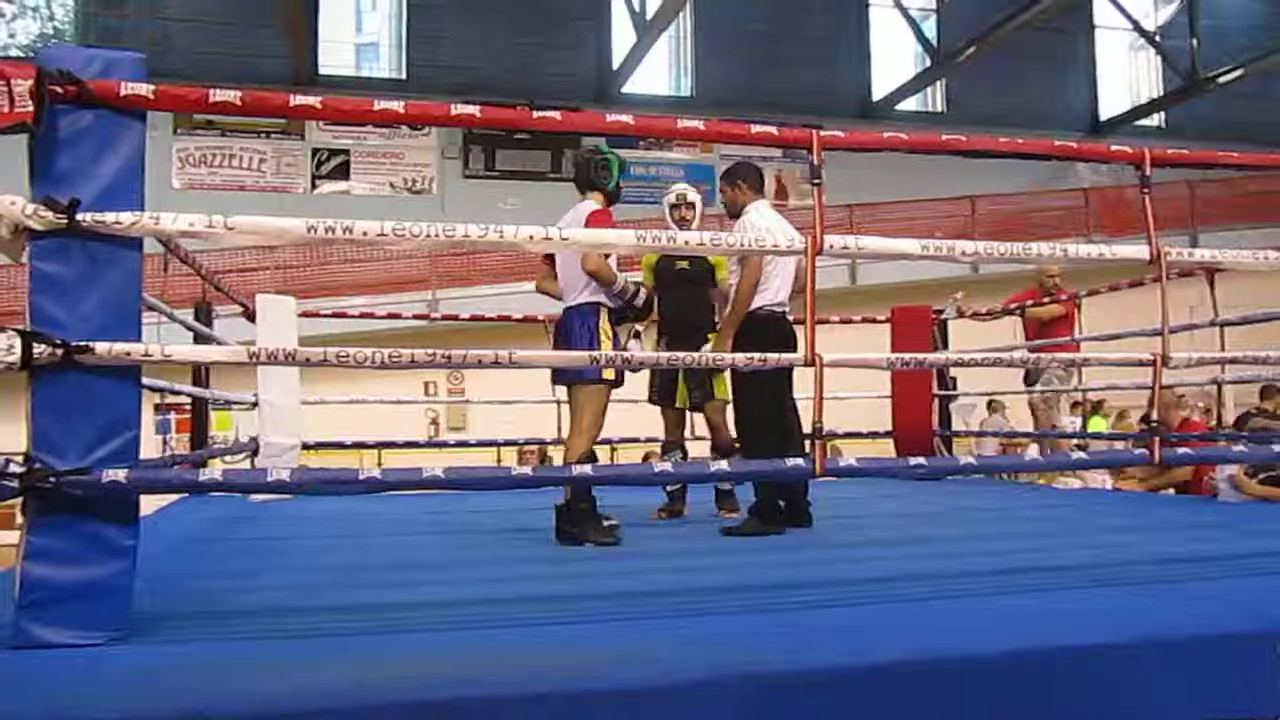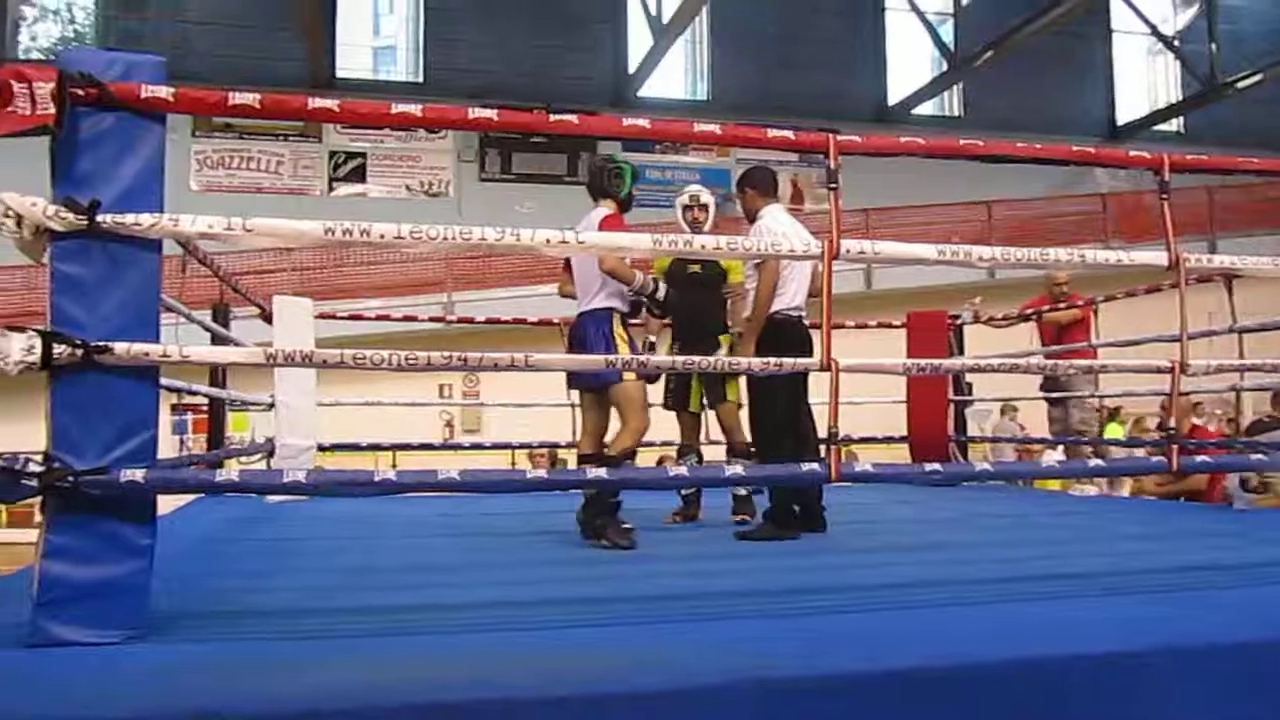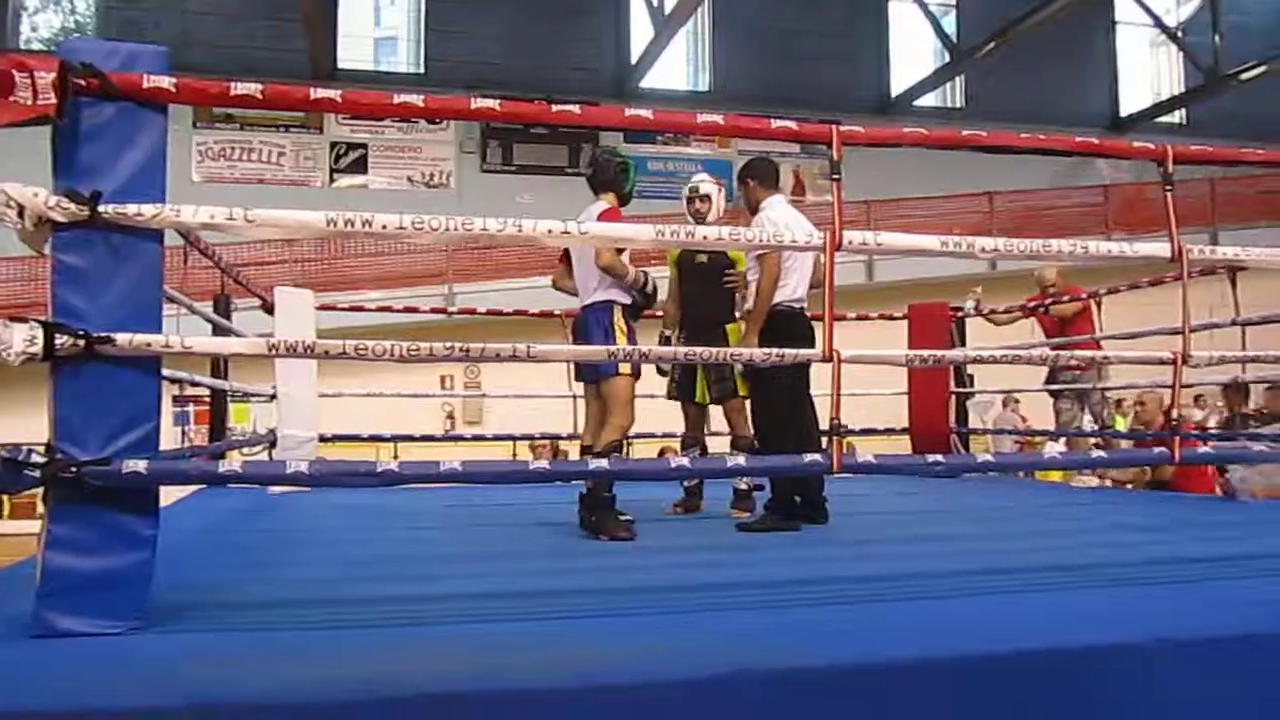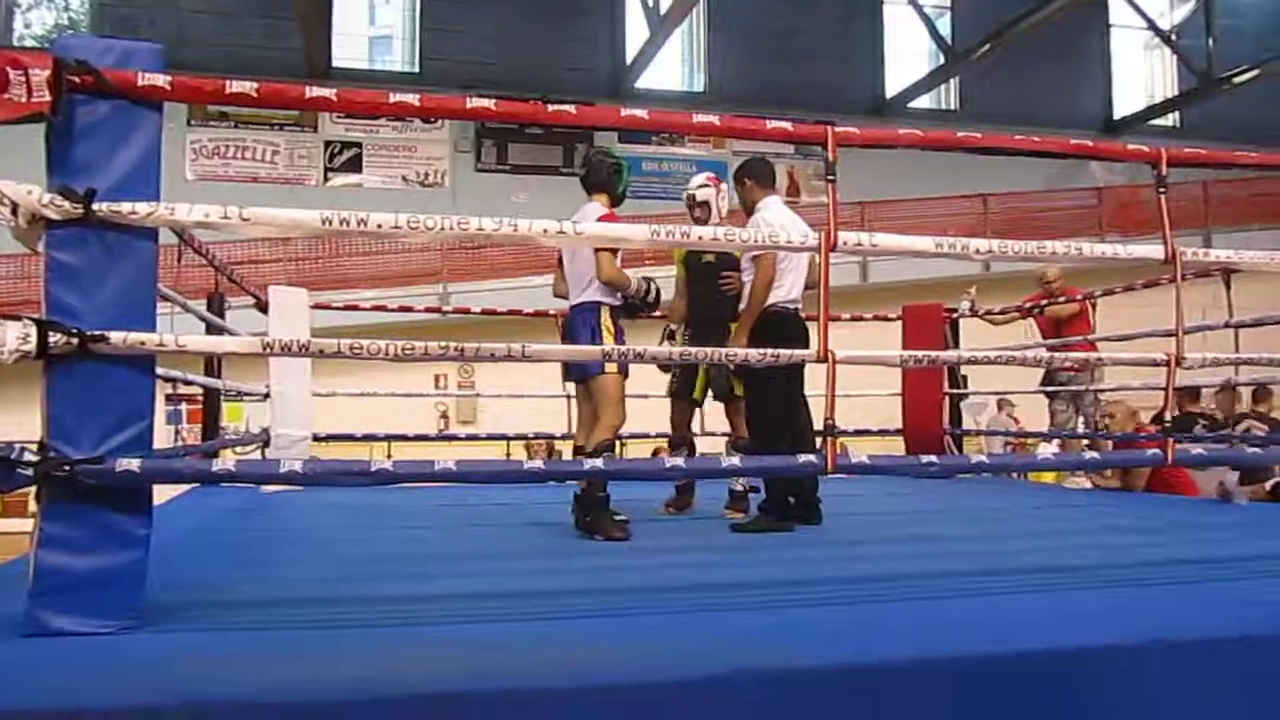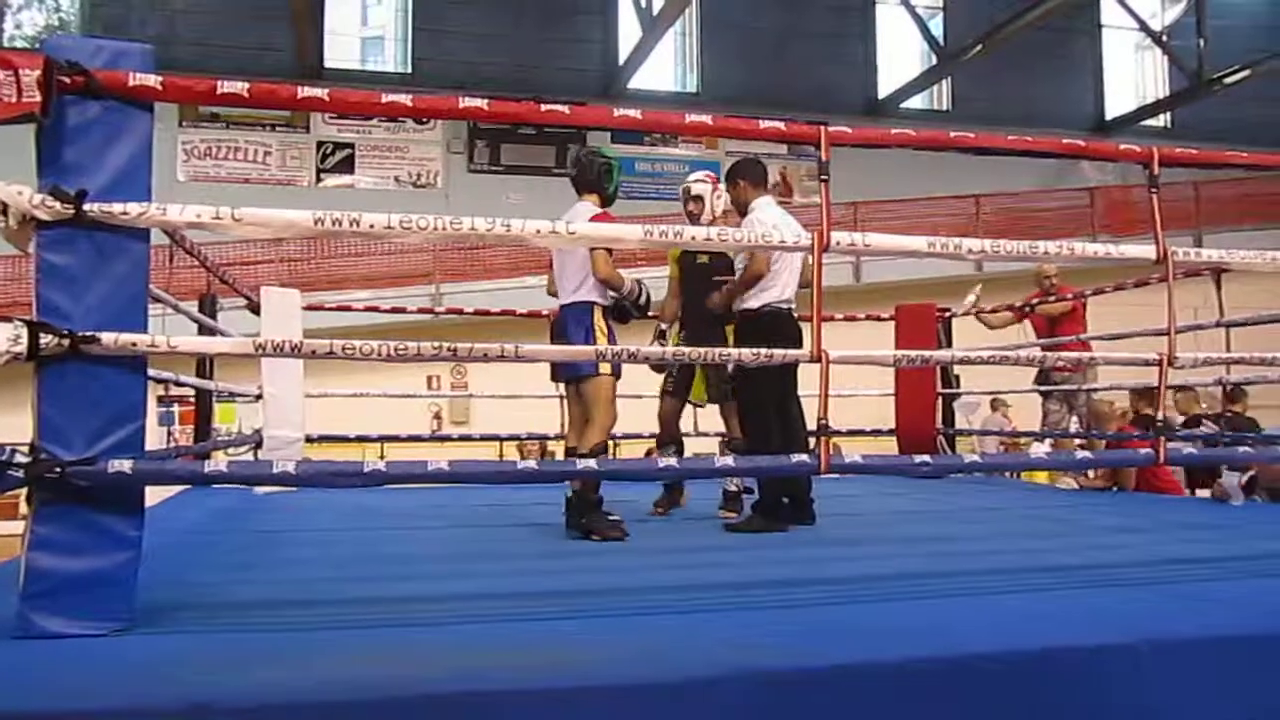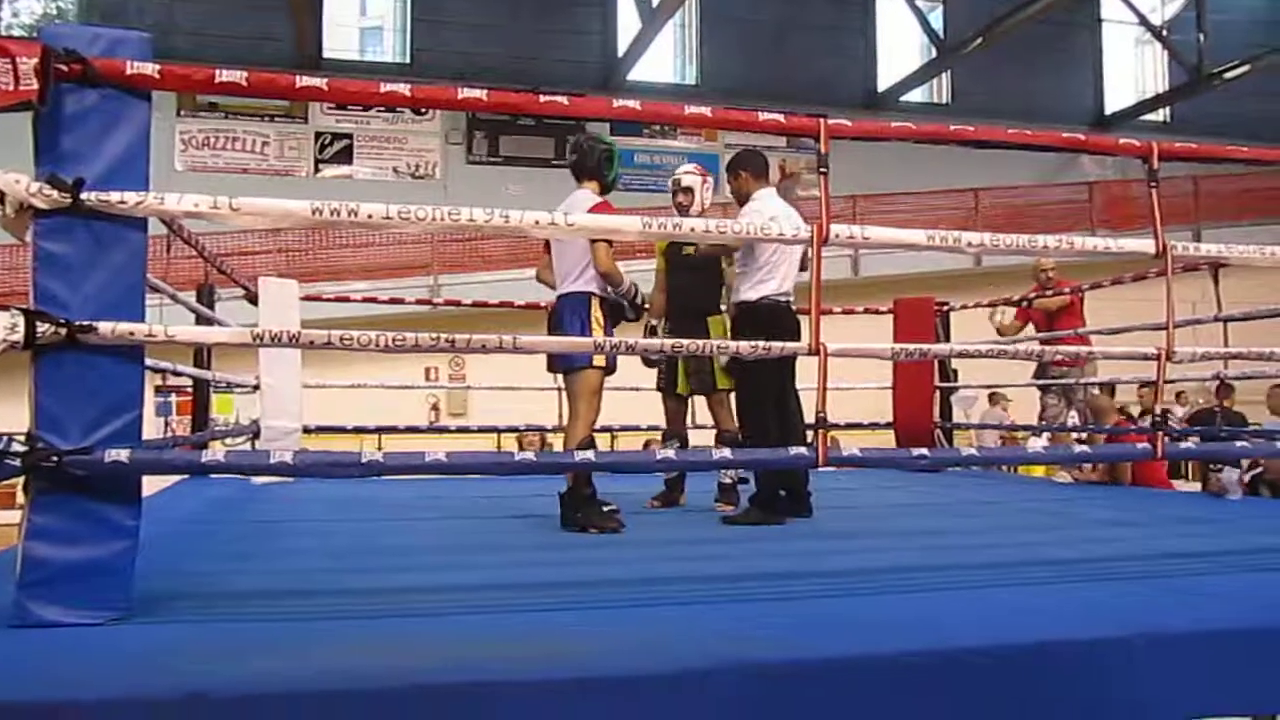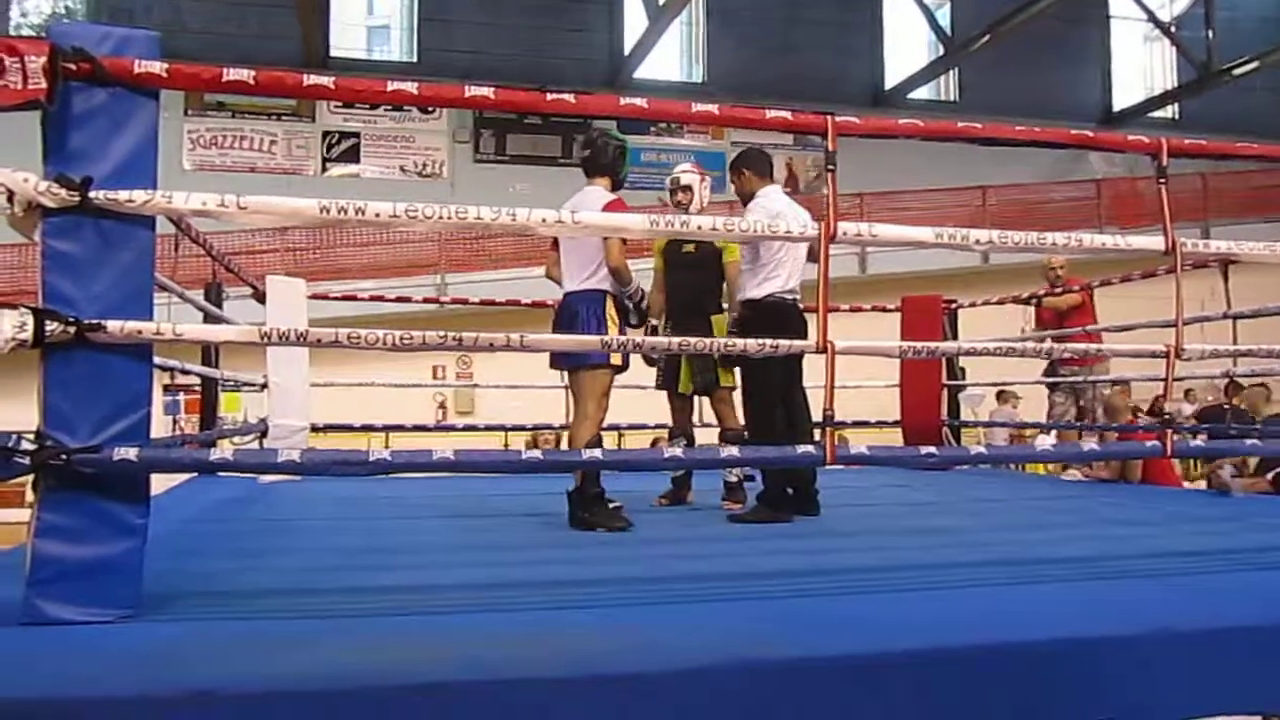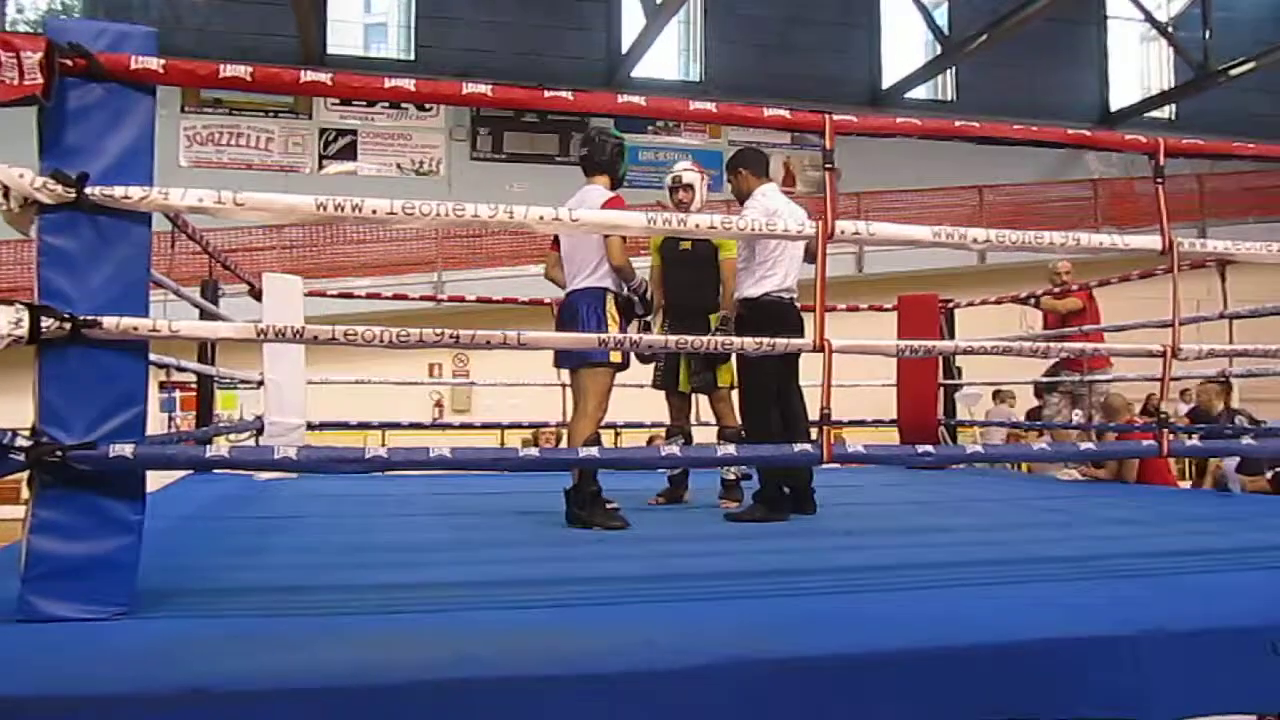
dt=0.3s
person 1, frame 1
left shoulder: (565, 221)
right shoulder: (598, 214)
left elbow: (543, 281)
right elbow: (592, 263)
right wrist: (627, 289)
left hip: (571, 320)
right hip: (592, 320)
left knee: (581, 425)
right knee: (588, 426)
left ankle: (580, 511)
right ankle: (573, 516)
person 1, frame 2
left shoulder: (583, 227)
right shoulder: (610, 218)
left elbow: (568, 285)
right elbow: (610, 263)
right wrist: (647, 285)
left hip: (584, 326)
right hip: (606, 326)
left knee: (593, 428)
right knee: (636, 421)
left ankle: (593, 511)
right ankle: (600, 509)
person 1, frame 3
left shoulder: (581, 220)
right shoulder: (609, 213)
left elbow: (560, 279)
right elbow: (605, 259)
right wrist: (638, 279)
left hip: (588, 318)
right hip: (609, 317)
left knee: (596, 420)
right knee: (620, 419)
left ankle: (593, 504)
right ankle: (597, 504)
person 1, frame 4
left shoulder: (574, 222)
right shoulder: (605, 218)
left elbow: (559, 287)
right elbow: (607, 273)
right wrist: (639, 288)
left hip: (576, 319)
right hip: (596, 320)
left knee: (588, 421)
right knee: (611, 417)
left ankle: (587, 505)
right ankle: (592, 505)
person 1, frame 5
left shoulder: (565, 221)
right shoulder: (599, 218)
right elbow: (603, 271)
right wrist: (631, 291)
left hip: (566, 318)
right hip: (588, 319)
left knee: (578, 421)
right knee: (602, 419)
left ankle: (579, 505)
right ankle: (586, 506)
person 1, frame 6
left shoulder: (561, 210)
right shoulder: (598, 207)
left elbow: (543, 271)
right elbow: (603, 265)
right wrist: (628, 292)
left hip: (563, 309)
right hip: (586, 310)
left knee: (578, 413)
right knee: (586, 413)
left ankle: (579, 498)
right ankle: (578, 503)
person 1, frame 7
left shoulder: (569, 207)
right shoulder: (611, 204)
left elbow: (553, 268)
right elbow: (615, 262)
right wrist: (634, 295)
left hip: (571, 306)
right hip: (597, 307)
left knee: (583, 411)
right knee: (593, 412)
left ankle: (586, 496)
right ankle: (586, 503)
person 1, frame 8
left shoulder: (570, 205)
right shoulder: (610, 201)
left elbow: (552, 270)
right elbow: (617, 259)
right wrist: (639, 288)
left hip: (573, 305)
right hip: (598, 306)
left knee: (583, 409)
right knee: (592, 411)
left ankle: (583, 496)
right ankle: (584, 501)
person 2, frame 1
left shoulder: (751, 221)
right shoulder: (784, 225)
left elbow: (750, 278)
left wrist: (726, 334)
left hip: (756, 327)
right hip: (780, 326)
left knee: (757, 422)
right knee: (782, 417)
left ankle: (767, 513)
right ankle: (795, 507)
person 2, frame 2
left shoulder: (766, 225)
right shoulder: (798, 228)
left elbow: (768, 282)
left wrist: (749, 338)
left hip: (773, 332)
right hip: (796, 330)
left knee: (772, 426)
right knee: (797, 422)
left ankle: (781, 517)
right ankle: (809, 512)
person 2, frame 3
left shoulder: (768, 216)
right shoulder: (801, 220)
left elbow: (771, 273)
left wrist: (752, 332)
left hip: (775, 324)
right hip: (798, 321)
left knee: (773, 418)
right knee: (799, 414)
left ankle: (783, 508)
right ankle: (811, 503)
person 2, frame 4
left shoulder: (763, 218)
right shoulder: (796, 221)
left elbow: (766, 276)
left wrist: (742, 332)
left hip: (769, 324)
right hip: (792, 322)
left knee: (767, 418)
right knee: (793, 414)
left ankle: (777, 509)
right ankle: (805, 504)
person 2, frame 5
left shoulder: (758, 217)
right shoulder: (788, 220)
left elbow: (758, 268)
left wrist: (726, 295)
left hip: (759, 323)
right hip: (784, 322)
left knee: (759, 418)
right knee: (786, 412)
left ankle: (771, 509)
right ankle: (799, 504)
person 2, frame 6
left shoulder: (758, 208)
right shoulder: (790, 213)
right elbow: (802, 262)
left wrist: (708, 247)
left hip: (757, 315)
right hip: (783, 313)
left knee: (758, 409)
right knee: (784, 403)
left ankle: (768, 502)
right ankle: (796, 496)
person 2, frame 7
left shoulder: (765, 204)
right shoulder: (797, 210)
right elbow: (814, 251)
left hip: (763, 313)
right hip: (789, 312)
left knee: (764, 408)
right knee: (791, 403)
left ankle: (775, 500)
right ankle: (804, 494)
person 2, frame 8
left shoulder: (760, 202)
right shoulder: (794, 209)
left hip: (760, 311)
right hip: (786, 311)
left knee: (760, 406)
right knee: (788, 401)
left ankle: (771, 498)
right ankle: (800, 493)
person 3, frame 1
left shoulder: (714, 251)
right shoulder: (654, 256)
left elbow: (726, 298)
right wrist: (637, 333)
left hip: (704, 343)
right hip: (668, 344)
left knee: (716, 418)
right knee: (672, 425)
left ankle: (726, 492)
right ankle: (675, 497)
person 3, frame 2
left shoulder: (727, 255)
right shoulder: (667, 258)
left elbow: (738, 304)
left wrist: (736, 340)
right wrist: (649, 344)
left hip: (717, 345)
right hip: (682, 348)
left knee: (729, 419)
right knee: (688, 429)
left ankle: (742, 499)
right ankle: (690, 502)
person 3, frame 3
left shoulder: (736, 244)
right shoulder: (679, 248)
right wrist: (666, 339)
left hip: (724, 335)
right hip: (689, 338)
left knee: (736, 414)
right knee: (693, 421)
left ankle: (743, 493)
right ankle: (692, 493)
person 3, frame 4
right shoulder: (686, 247)
right wrist: (670, 334)
left hip: (729, 337)
right hip: (693, 337)
left knee: (738, 417)
right knee: (679, 417)
left ankle: (738, 495)
right ankle: (683, 490)
person 3, frame 5
right shoulder: (679, 247)
right wrist: (661, 333)
left hip: (724, 338)
right hip: (688, 337)
left knee: (733, 417)
right knee: (667, 414)
left ankle: (733, 495)
right ankle: (672, 487)
person 3, frame 6
right shoulder: (667, 240)
left elbow: (735, 287)
right wrist: (651, 329)
left hip: (708, 329)
right hip: (674, 330)
left knee: (720, 407)
right knee: (674, 411)
left ankle: (728, 487)
right ankle: (673, 486)
person 3, frame 7
left shoulder: (721, 234)
right shoulder: (664, 239)
left elbow: (735, 285)
right wrist: (652, 329)
left hip: (710, 327)
right hip: (675, 330)
left knee: (723, 404)
right knee: (679, 410)
left ankle: (734, 485)
right ankle: (680, 484)
person 3, frame 8
left shoulder: (719, 232)
right shoulder: (661, 237)
left elbow: (729, 283)
left wrist: (725, 325)
right wrist: (646, 326)
left hip: (708, 326)
right hip: (673, 328)
left knee: (721, 403)
right knee: (677, 408)
left ankle: (731, 483)
right ankle: (677, 483)
person 4, frame 1
left shoulder: (1066, 299)
right shoulder: (1025, 298)
left elbow: (1044, 314)
right elbow: (989, 314)
left wrist: (1017, 309)
left hip: (1061, 362)
right hip: (1038, 364)
left knee: (1036, 400)
right knee: (1052, 422)
person 4, frame 2
left shoulder: (1079, 303)
right shoulder: (1038, 304)
left elbow: (1063, 318)
right elbow: (1005, 321)
left wrist: (1036, 316)
right wrist: (979, 317)
left hip: (1082, 372)
right hip: (1056, 376)
left knee: (1080, 424)
right knee: (1064, 431)
person 4, frame 3
left shoulder: (1078, 294)
right shoulder: (1037, 301)
left elbow: (1066, 311)
right elbow: (1003, 319)
left wrist: (1041, 308)
right wrist: (980, 308)
left hip: (1090, 367)
right hip: (1063, 371)
left knee: (1104, 422)
right knee: (1070, 426)
person 4, frame 4
left shoulder: (1076, 296)
right shoulder: (1035, 302)
left elbow: (1063, 314)
right elbow: (1001, 319)
left wrist: (1035, 310)
right wrist: (975, 309)
left hip: (1085, 370)
right hip: (1059, 373)
left knee: (1096, 424)
right knee: (1065, 426)
right ankle: (1076, 475)
person 4, frame 5
left shoulder: (1070, 295)
right shoulder: (1031, 301)
left elbow: (1054, 310)
right elbow: (995, 322)
left wrist: (1026, 308)
right wrist: (976, 310)
left hip: (1080, 369)
right hip: (1053, 372)
left knee: (1091, 423)
right knee: (1056, 426)
person 4, frame 6
left shoulder: (1069, 288)
right shoulder: (1030, 298)
left elbow: (1052, 305)
right elbow: (1010, 332)
left wrist: (1024, 302)
right wrist: (998, 325)
left hip: (1080, 365)
right hip: (1052, 368)
left knee: (1091, 419)
right knee: (1054, 421)
person 4, frame 7
left shoulder: (1079, 287)
right shoulder: (1043, 298)
left elbow: (1062, 304)
left wrist: (1031, 300)
left hip: (1091, 364)
right hip: (1062, 366)
left knee: (1100, 418)
right knee: (1061, 419)
person 4, frame 8
left shoulder: (1082, 293)
right shoulder: (1049, 303)
left elbow: (1062, 307)
left wrist: (1031, 300)
left hip: (1094, 369)
right hip: (1065, 370)
right knee: (1052, 419)
